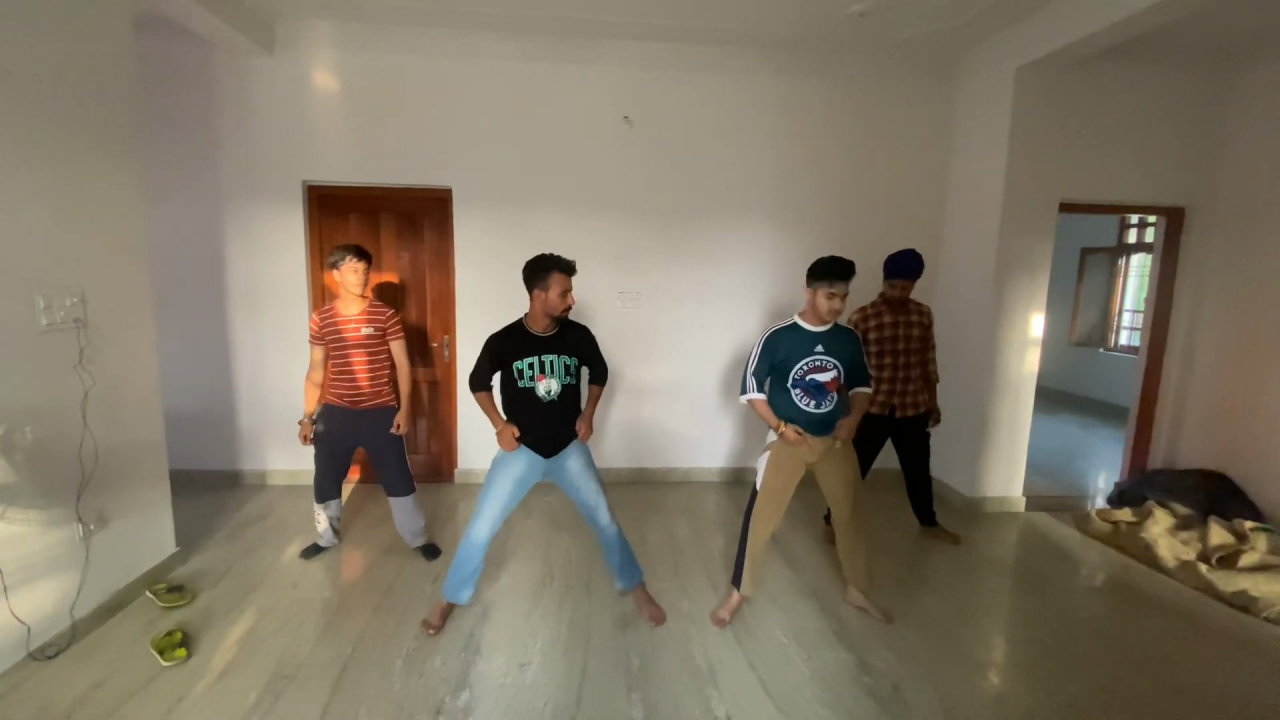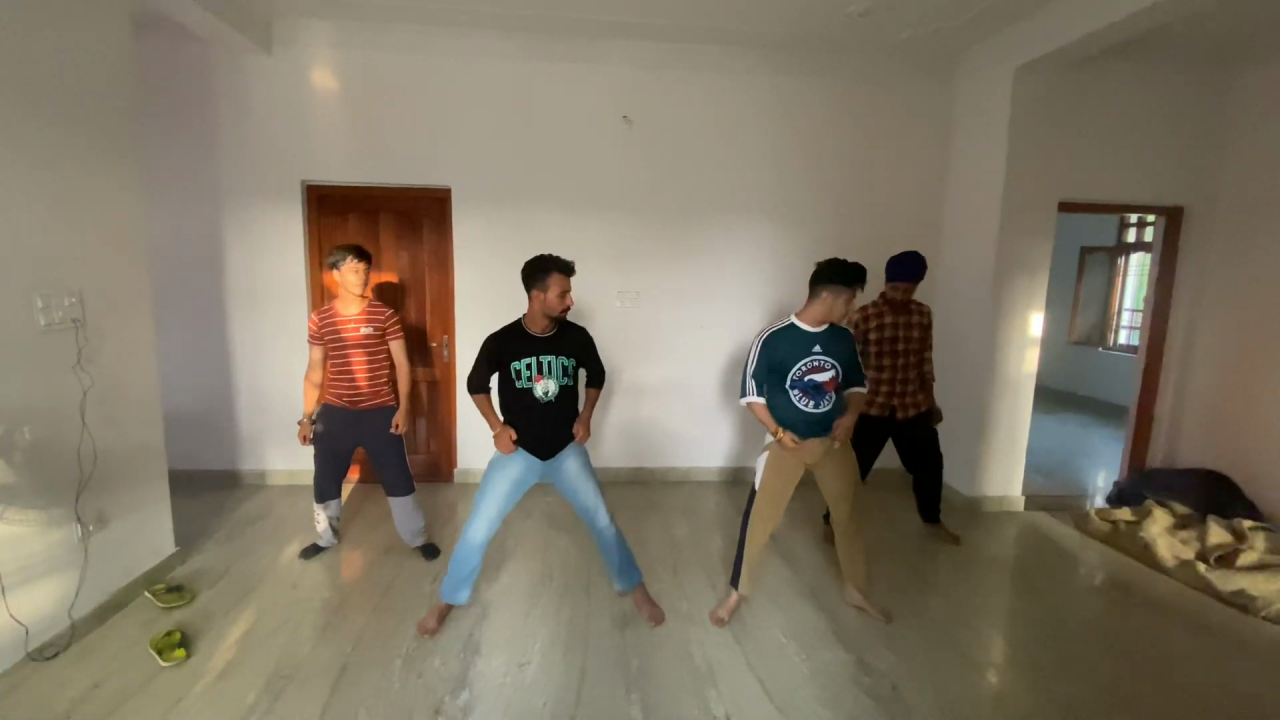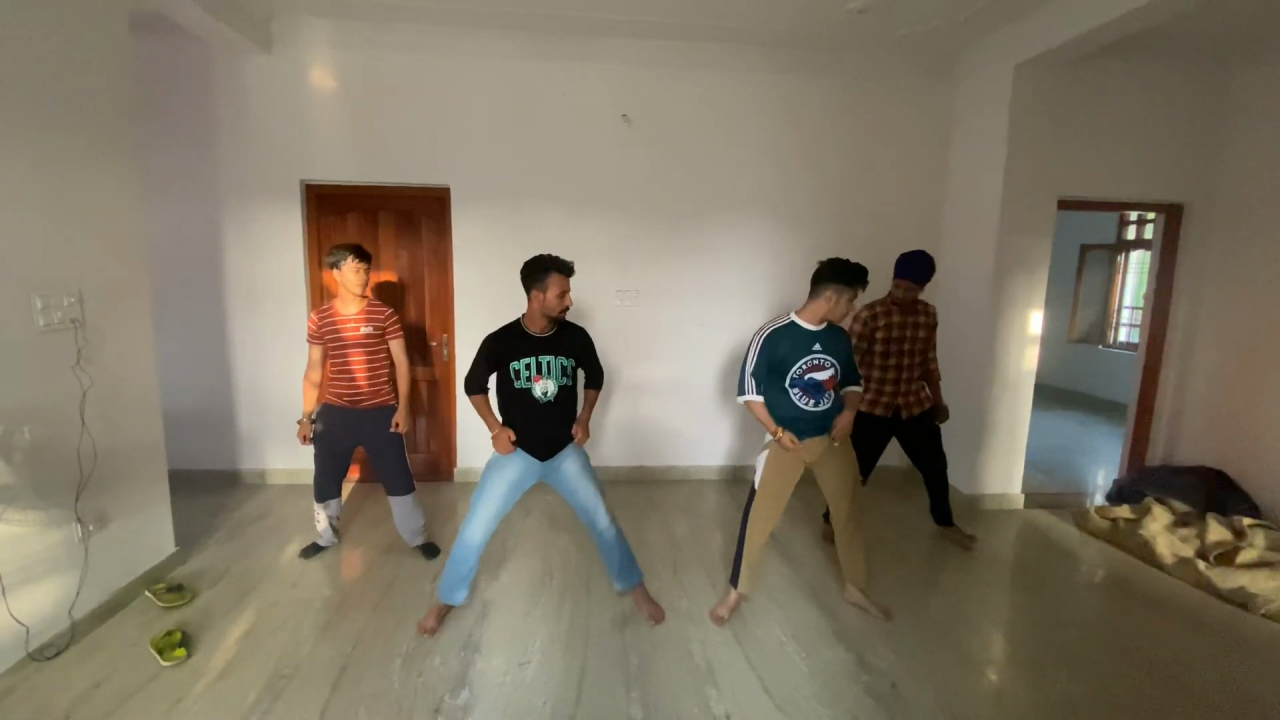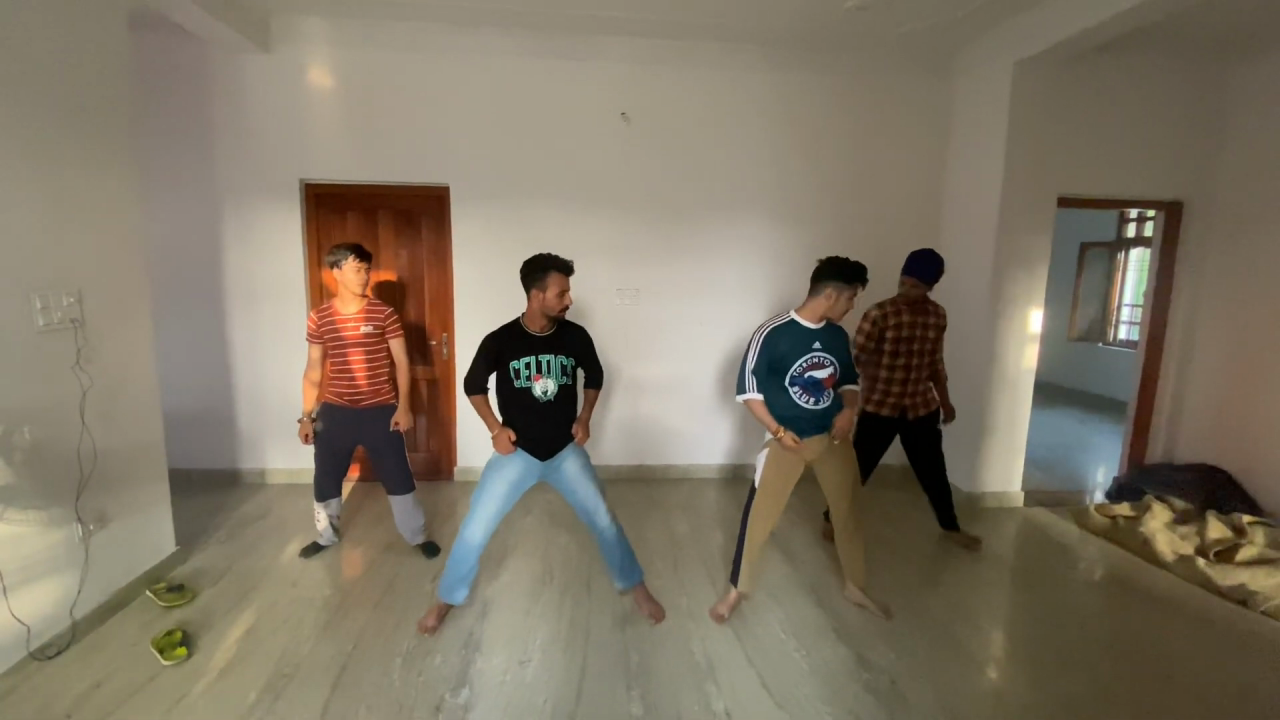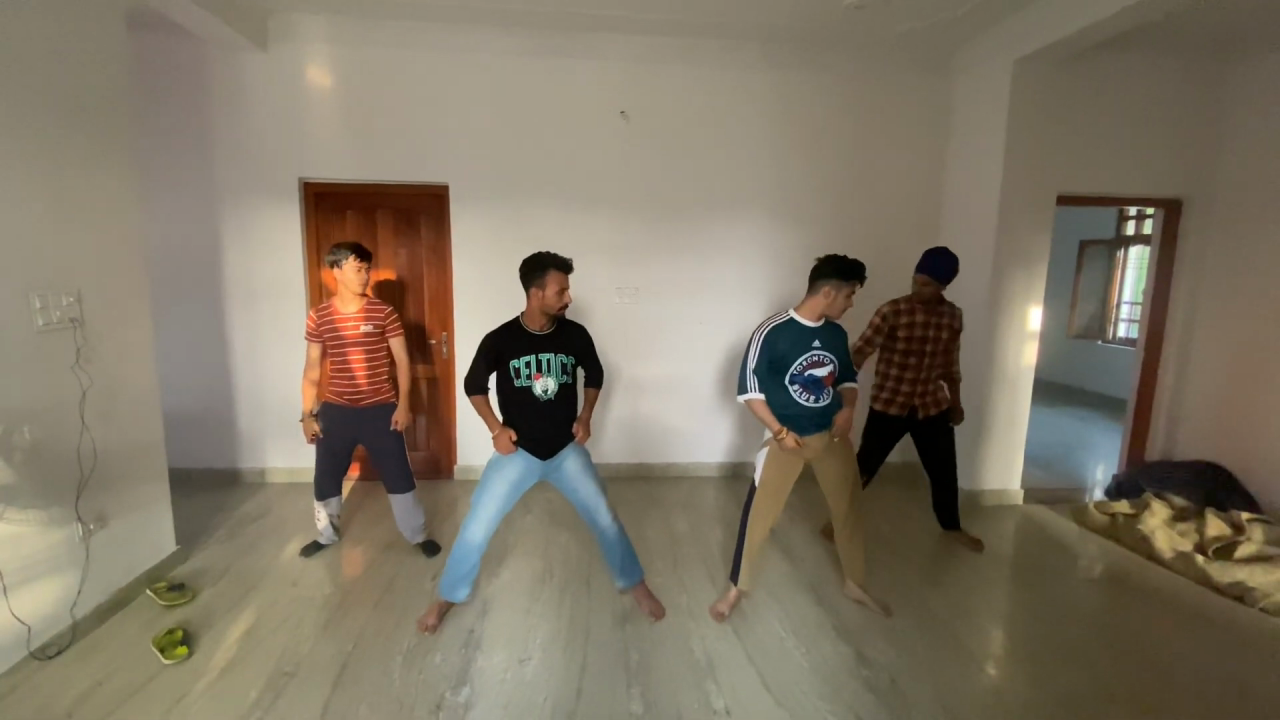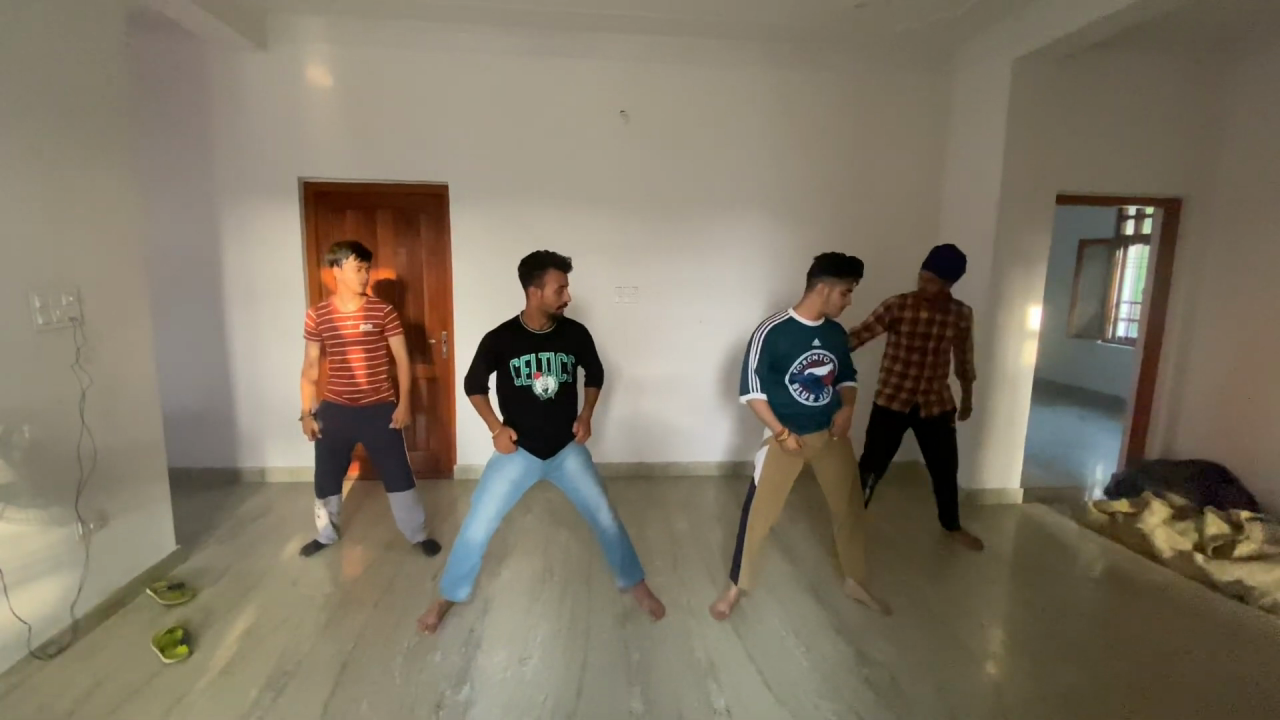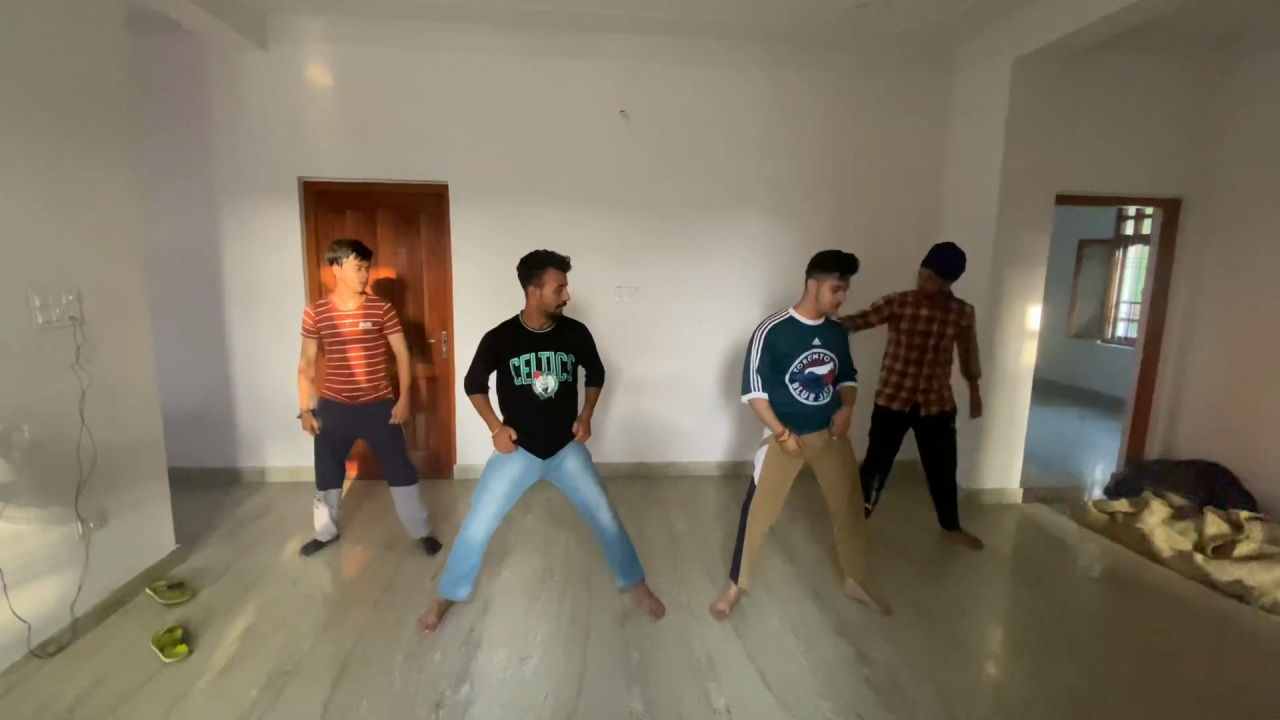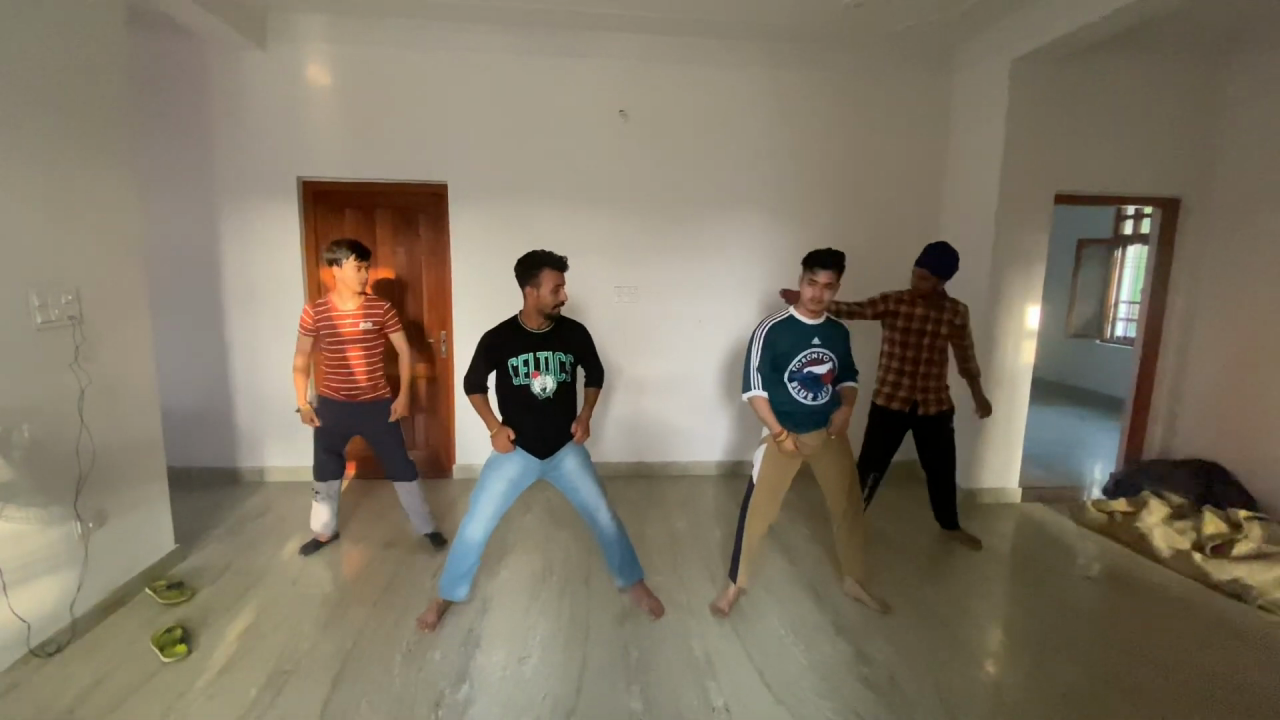
dt=0.1s
person 1, frame 1
left shoulder: (579, 336)
right shoulder: (503, 341)
left elbow: (599, 372)
right elbow: (478, 382)
left wrist: (588, 414)
right wrist: (499, 424)
left hip: (569, 448)
right hip: (521, 449)
left knee: (603, 520)
right knee: (482, 527)
left ankle: (635, 588)
right ankle: (449, 600)
person 1, frame 2
left shoulder: (577, 337)
right shoulder: (502, 342)
left elbow: (596, 375)
right elbow: (476, 384)
left wrist: (586, 416)
right wrist: (497, 426)
left hip: (566, 450)
right hip: (518, 451)
left knee: (602, 522)
right knee: (478, 530)
left ankle: (634, 588)
right ankle: (447, 601)
person 1, frame 3
left shoulder: (576, 337)
right shoulder: (500, 341)
left elbow: (594, 376)
right elbow: (474, 385)
left wrist: (584, 418)
right wrist: (495, 427)
left hip: (565, 451)
right hip: (517, 452)
left knee: (602, 522)
right knee: (475, 531)
left ankle: (634, 587)
right ankle: (445, 601)
person 1, frame 4
left shoulder: (576, 337)
right shoulder: (500, 341)
left elbow: (594, 376)
right elbow: (473, 385)
left wrist: (585, 418)
right wrist: (495, 428)
left hip: (566, 450)
right hip: (517, 451)
left knee: (603, 522)
right knee: (475, 531)
left ankle: (634, 586)
right ankle: (446, 600)
person 1, frame 5
left shoulder: (575, 335)
right shoulder: (500, 340)
left elbow: (594, 375)
right elbow: (474, 385)
left wrist: (585, 417)
right wrist: (496, 428)
left hip: (566, 449)
right hip: (518, 451)
left knee: (605, 520)
right knee: (476, 530)
left ankle: (635, 584)
right ankle: (447, 598)
person 1, frame 6
left shoulder: (576, 334)
right shoulder: (499, 339)
left elbow: (595, 374)
right elbow: (474, 384)
left wrist: (586, 415)
right wrist: (496, 428)
left hip: (567, 448)
right hip: (518, 449)
left knee: (606, 519)
right knee: (476, 529)
left ankle: (635, 584)
right ankle: (447, 597)
person 1, frame 7
left shoulder: (576, 333)
right shoulder: (499, 339)
left elbow: (596, 374)
right elbow: (474, 384)
left wrist: (586, 415)
right wrist: (496, 427)
left hip: (567, 448)
right hip: (518, 449)
left knee: (605, 519)
right knee: (477, 529)
left ankle: (635, 584)
right ankle: (447, 597)
person 1, frame 8
left shoulder: (574, 333)
right shoulder: (497, 339)
left elbow: (595, 374)
right elbow: (473, 384)
left wrist: (585, 416)
right wrist: (494, 426)
left hip: (565, 448)
right hip: (516, 449)
left knee: (605, 519)
right knee: (475, 528)
left ankle: (634, 583)
right ankle: (446, 597)
person 2, frame 1
left shoulder: (848, 339)
right shoulder: (776, 337)
left elbow: (862, 384)
right elbow: (750, 387)
left wrist: (853, 418)
right wrist: (780, 426)
left hip: (835, 441)
right hip: (788, 441)
left knee: (849, 515)
right knee: (760, 516)
left ankle: (856, 590)
right ankle: (737, 593)
person 2, frame 2
left shoulder: (844, 339)
right shoulder: (773, 337)
left elbow: (856, 383)
right elbow: (750, 391)
left wrist: (849, 415)
right wrist: (777, 432)
left hip: (833, 441)
right hip: (787, 443)
left knee: (848, 514)
right knee: (759, 517)
left ankle: (855, 589)
right ankle: (736, 593)
person 2, frame 3
left shoulder: (840, 338)
right shoulder: (772, 335)
left elbow: (851, 382)
right elbow: (748, 389)
left wrist: (848, 413)
right wrist: (776, 432)
left hip: (832, 440)
right hip: (786, 441)
left knee: (849, 513)
right knee: (759, 515)
left ankle: (854, 588)
right ankle: (736, 591)
person 2, frame 4
left shoulder: (838, 336)
right shoulder: (772, 334)
left elbow: (849, 380)
right elbow: (748, 388)
left wrist: (848, 411)
right wrist: (778, 432)
left hip: (832, 438)
right hip: (786, 439)
left knee: (848, 511)
right knee: (759, 514)
left ankle: (854, 586)
right ankle: (736, 589)
person 2, frame 5
left shoulder: (837, 334)
right shoulder: (771, 333)
right elbow: (749, 388)
left wrist: (847, 409)
right wrist: (779, 432)
left hip: (832, 436)
right hip: (786, 438)
left knee: (848, 509)
right knee: (759, 513)
left ankle: (854, 583)
right ankle: (736, 587)
person 2, frame 6
left shoulder: (837, 334)
right shoulder: (771, 332)
right elbow: (752, 390)
left wrist: (846, 409)
right wrist: (781, 433)
left hip: (831, 435)
right hip: (785, 437)
left knee: (849, 508)
right knee: (759, 511)
left ankle: (855, 582)
right ankle: (736, 586)
person 2, frame 7
left shoulder: (838, 333)
right shoulder: (772, 331)
right elbow: (753, 389)
left wrist: (846, 408)
right wrist: (781, 434)
left hip: (831, 434)
right hip: (785, 436)
left knee: (849, 507)
right knee: (758, 511)
left ankle: (854, 582)
right ankle: (736, 586)
person 2, frame 8
left shoulder: (839, 333)
right shoulder: (771, 330)
left elbow: (848, 378)
right elbow: (754, 388)
left wrist: (845, 408)
right wrist: (779, 434)
left hip: (829, 434)
right hip: (783, 434)
left knee: (848, 506)
right knee: (757, 509)
left ankle: (853, 581)
right ankle: (735, 584)
person 3, frame 1
left shoulder: (385, 315)
right shoulder: (321, 319)
left elbow: (402, 364)
right elbow: (316, 371)
left wrist: (404, 408)
right wrist: (307, 417)
left hip: (380, 413)
right hip: (336, 413)
left knee: (398, 480)
right knee: (325, 480)
left ankle: (418, 538)
right ankle: (327, 537)
person 3, frame 2
left shoulder: (384, 315)
right shoulder: (320, 319)
left elbow: (401, 364)
right elbow: (315, 371)
left wrist: (403, 408)
right wrist: (307, 417)
left hip: (380, 413)
right hip: (335, 413)
left knee: (398, 480)
right knee: (325, 480)
left ankle: (417, 538)
right ankle: (326, 538)
person 3, frame 3
left shoulder: (384, 314)
right shoulder: (320, 318)
left elbow: (401, 362)
right elbow: (314, 370)
left wrist: (403, 407)
right wrist: (306, 417)
left hip: (380, 412)
right hip: (336, 413)
left knee: (398, 479)
right knee: (325, 480)
left ankle: (417, 537)
right ankle: (327, 537)
person 3, frame 4
left shoulder: (384, 313)
right shoulder: (319, 318)
left elbow: (401, 361)
right elbow: (313, 370)
left wrist: (404, 406)
right wrist: (307, 415)
left hip: (381, 411)
right hip: (336, 412)
left knee: (398, 479)
right knee: (326, 479)
left ankle: (418, 536)
right ankle: (327, 536)
person 3, frame 5
left shoulder: (383, 312)
right shoulder: (318, 316)
left elbow: (402, 360)
right elbow: (312, 368)
left wrist: (403, 405)
right wrist: (307, 414)
left hip: (380, 410)
right hip: (335, 411)
left knee: (398, 478)
right knee: (325, 479)
left ankle: (418, 535)
right ankle: (327, 535)
person 3, frame 6
left shoulder: (383, 311)
right shoulder: (317, 315)
left elbow: (402, 358)
right elbow: (311, 367)
left wrist: (404, 403)
right wrist: (307, 412)
left hip: (380, 408)
right hip: (335, 410)
left knee: (398, 476)
right knee: (326, 479)
left ankle: (418, 534)
right ankle: (327, 534)
person 3, frame 7
left shoulder: (382, 309)
right shoulder: (316, 313)
left elbow: (402, 354)
right elbow: (307, 363)
left wrist: (404, 398)
right wrist: (305, 408)
left hip: (379, 406)
right hip: (334, 407)
left knee: (401, 471)
right knee: (326, 475)
left ankle: (421, 531)
right ankle: (326, 533)
person 3, frame 8
left shoulder: (381, 309)
right shoulder: (314, 312)
left elbow: (404, 351)
right elbow: (301, 358)
left wrist: (403, 395)
right wrist: (302, 402)
left hip: (377, 404)
right hip: (331, 404)
left knee: (401, 468)
right knee: (325, 472)
left ankle: (427, 527)
right ankle: (324, 531)
person 4, frame 1
left shoulder: (923, 314)
right shoulder: (862, 317)
left elbow: (928, 361)
left wrist: (933, 401)
left hip: (913, 407)
right hip: (872, 407)
left knee: (918, 467)
right knee: (854, 467)
left ankle: (929, 522)
right ankle: (835, 521)
person 4, frame 2
left shoulder: (923, 315)
right shoulder: (862, 317)
left elbow: (924, 360)
left wrist: (931, 401)
left hip: (913, 407)
right hip: (872, 408)
left knee: (930, 465)
right knee: (854, 468)
left ankle: (932, 520)
right ankle: (834, 523)
person 4, frame 3
left shoulder: (928, 314)
right shoulder: (869, 314)
left elbow: (929, 360)
left wrist: (938, 399)
left hip: (916, 405)
right hip: (874, 407)
left knee: (935, 466)
right knee: (856, 468)
left ankle: (946, 523)
right ankle: (834, 521)
person 4, frame 4
left shoulder: (938, 315)
right shoulder: (880, 313)
left elbow: (936, 361)
right elbow: (859, 357)
left wrist: (945, 400)
left hip: (921, 407)
right hip: (879, 405)
left knee: (934, 470)
right knee: (859, 466)
left ankle: (951, 527)
right ankle: (835, 520)
person 4, frame 5
left shoulder: (953, 315)
right shoulder: (892, 311)
left elbow: (951, 361)
right elbow: (862, 349)
left wrist: (956, 400)
left hip: (933, 406)
right hip: (888, 404)
left knee: (944, 470)
right knee: (865, 465)
left ankle: (952, 526)
person 4, frame 6
left shoulder: (962, 314)
right shoulder: (897, 307)
left elbow: (963, 357)
right elbow: (862, 333)
left wrist: (967, 396)
left hip: (937, 404)
right hip: (892, 400)
left knee: (945, 469)
right knee: (872, 463)
left ankle: (952, 526)
person 4, frame 7
left shoulder: (963, 313)
right shoulder: (897, 303)
left elbow: (968, 354)
right elbow: (859, 320)
left wrist: (974, 393)
left hip: (937, 403)
right hip: (893, 400)
left knee: (943, 469)
right knee: (876, 465)
left ankle: (951, 526)
person 4, frame 8
left shoulder: (957, 312)
right shoulder: (892, 302)
left elbow: (966, 354)
right elbow: (850, 310)
left wrist: (978, 393)
left hip: (935, 404)
right hip: (890, 399)
left knee: (942, 469)
right knee: (872, 463)
left ankle: (950, 526)
